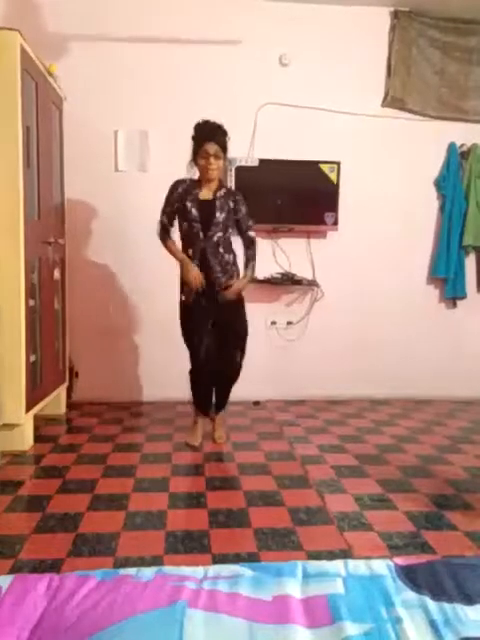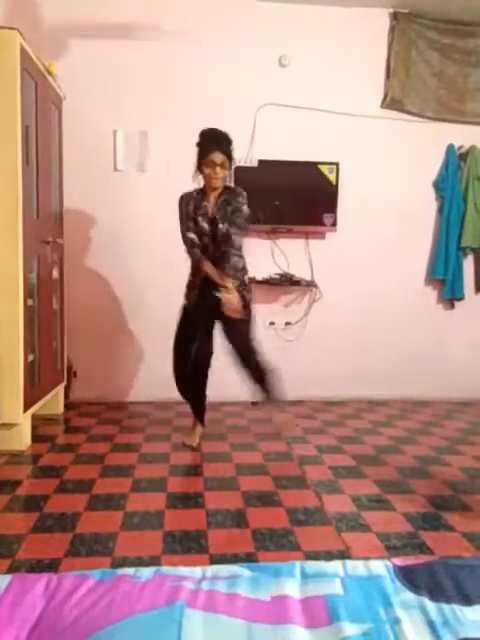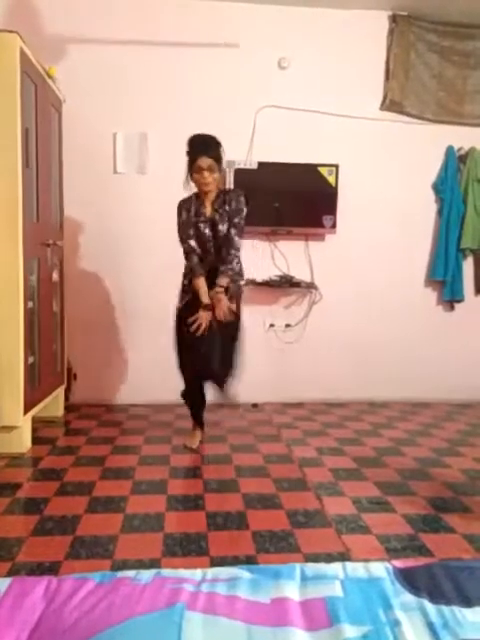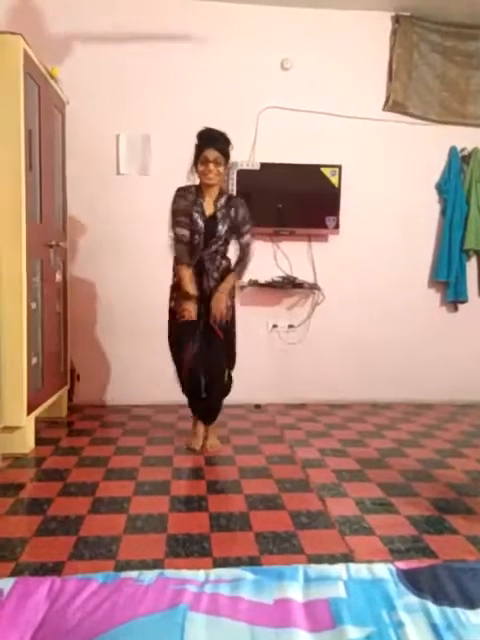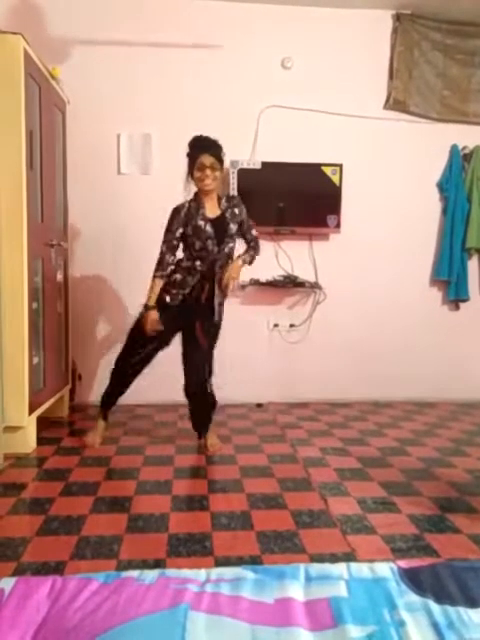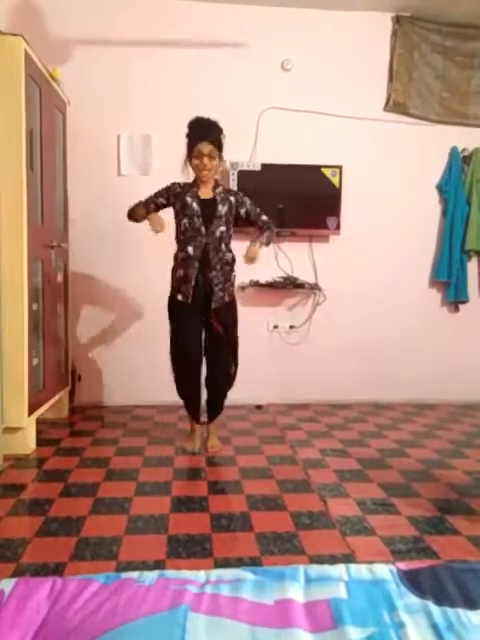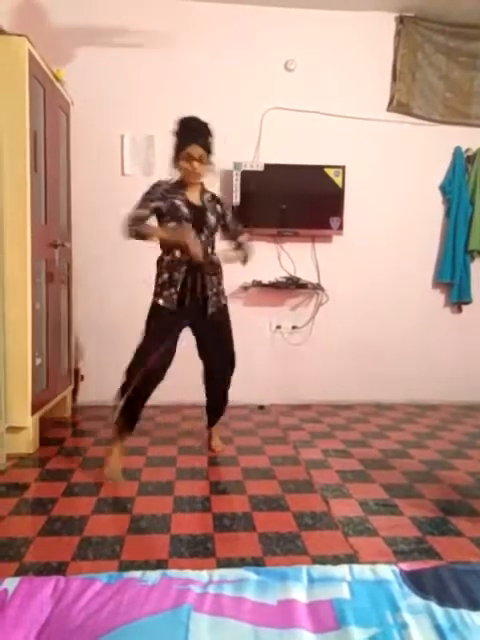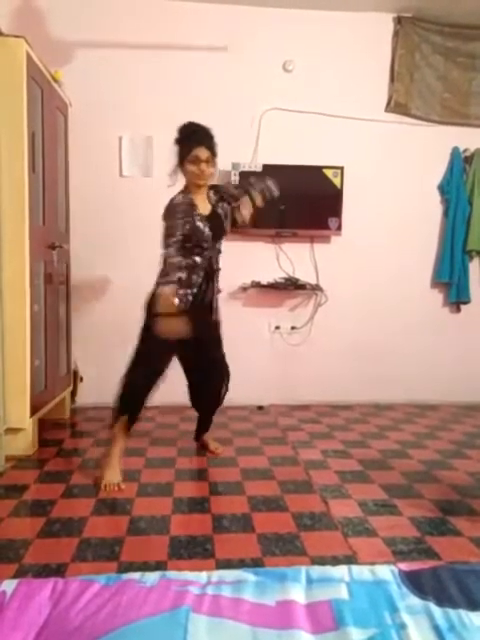
dt=0.5s
person 1, frame 1
left shoulder: (233, 198)
right shoulder: (181, 190)
left elbow: (249, 238)
right elbow: (164, 231)
left wrist: (245, 275)
right wrist: (183, 260)
left hip: (226, 281)
right hip: (195, 283)
left knee: (230, 352)
right knee: (201, 354)
left ankle: (218, 413)
right ankle: (200, 416)
person 1, frame 2
left shoulder: (237, 198)
right shoulder: (188, 202)
left elbow: (235, 242)
right elbow: (193, 248)
left wrist: (231, 288)
right wrist: (221, 281)
left hip: (233, 286)
right hip: (202, 286)
left knee: (244, 350)
right knee: (189, 357)
right ankle: (198, 421)
person 1, frame 3
left shoulder: (234, 200)
right shoulder: (187, 207)
left elbow: (233, 248)
right elbow: (193, 258)
left wrist: (222, 292)
right wrist: (203, 303)
left hip: (226, 290)
right hip: (194, 291)
left knee: (213, 357)
right knee: (191, 362)
left ankle: (223, 386)
right ankle: (197, 424)
person 1, frame 4
left shoulder: (235, 205)
right shoulder: (184, 197)
left elbow: (245, 252)
right elbow: (180, 247)
left wrist: (223, 291)
right wrist: (189, 295)
left hip: (217, 289)
right hip: (185, 291)
left knee: (218, 362)
right knee: (187, 360)
left ankle: (210, 426)
right ankle: (198, 420)
person 1, frame 5
left shoulder: (235, 206)
right shoulder: (182, 212)
left elbow: (254, 243)
right elbow: (164, 260)
left wrist: (237, 262)
right wrist: (150, 306)
left hip: (210, 299)
right hip: (177, 294)
left knee: (199, 370)
right knee: (133, 356)
left ankle: (205, 430)
right ankle: (102, 420)
person 1, frame 6
left shoulder: (233, 198)
right shoulder: (177, 193)
left elbow: (267, 225)
right elbow: (134, 212)
left wrist: (257, 243)
right wrist: (150, 213)
left hip: (221, 290)
right hip: (185, 288)
left knee: (222, 363)
right knee: (186, 362)
left ankle: (212, 426)
right ankle: (194, 424)
person 1, frame 7
left shoulder: (215, 203)
right shoulder: (163, 192)
left elbow: (238, 238)
right elbow: (135, 225)
left wrist: (239, 249)
right wrist: (174, 236)
left hip: (210, 297)
right hip: (171, 296)
left knee: (220, 368)
right knee: (148, 367)
left ankle: (212, 429)
right ankle: (119, 439)
person 1, frame 8
left shoulder: (222, 196)
right shoulder: (178, 207)
left elbow: (267, 187)
right elbow: (171, 260)
left wrist: (249, 200)
right wrist: (167, 310)
left hip: (205, 301)
right hip: (176, 299)
left knee: (215, 375)
right knee: (145, 371)
left ankle: (202, 434)
right ankle: (115, 452)
